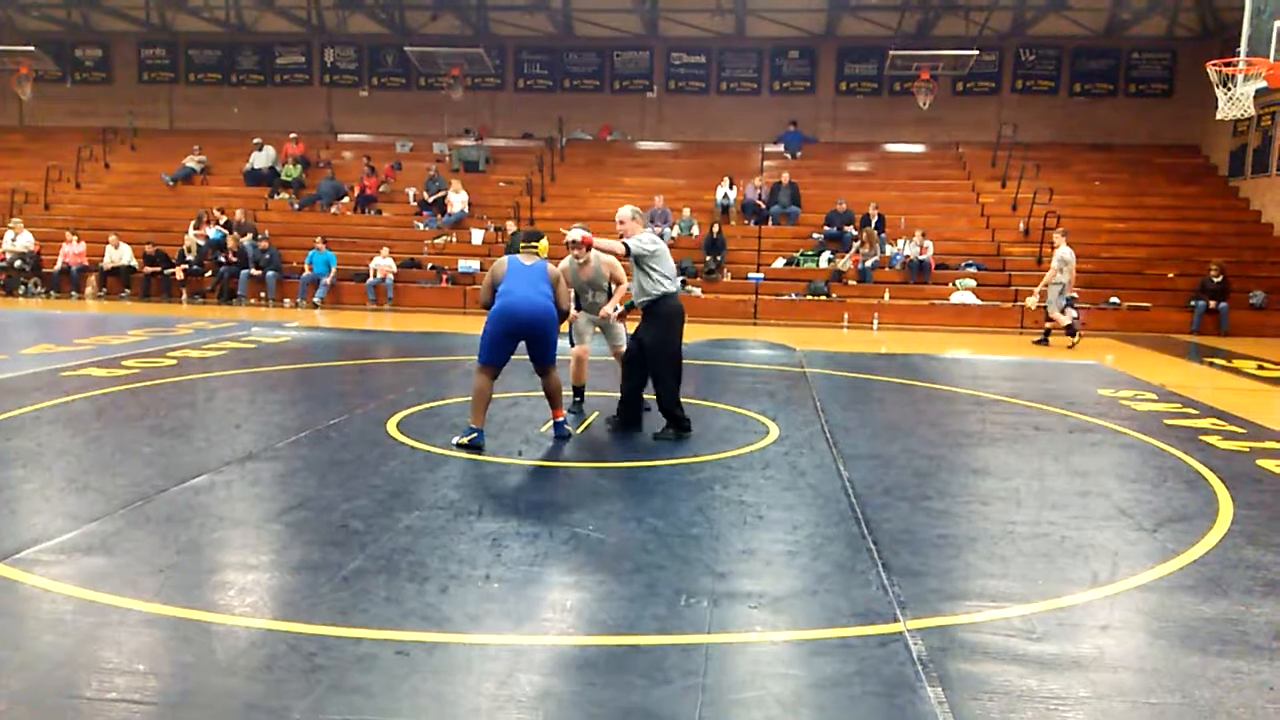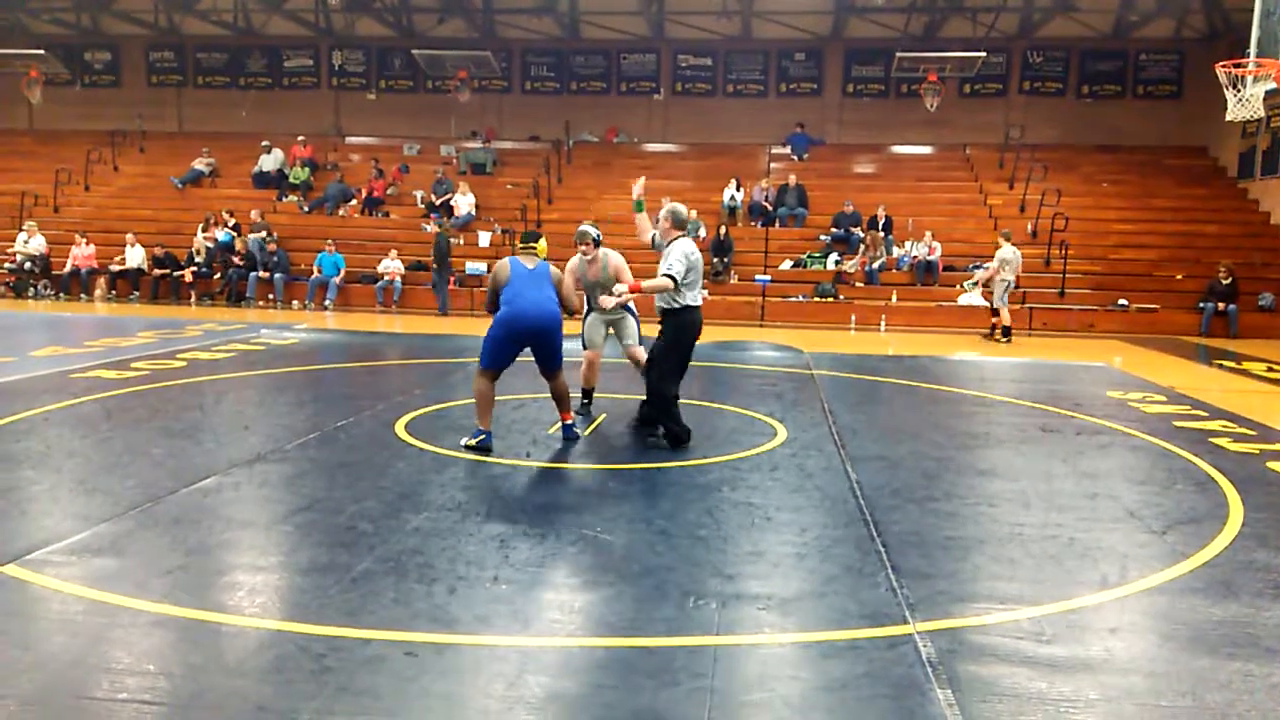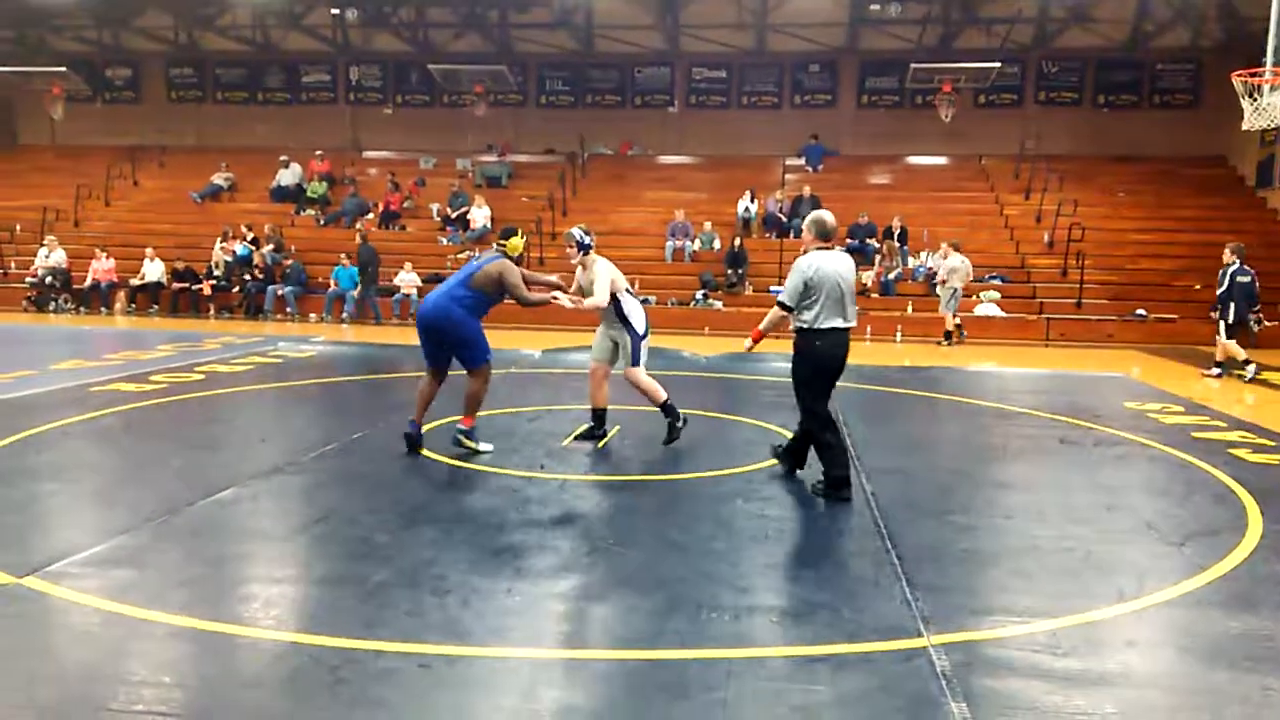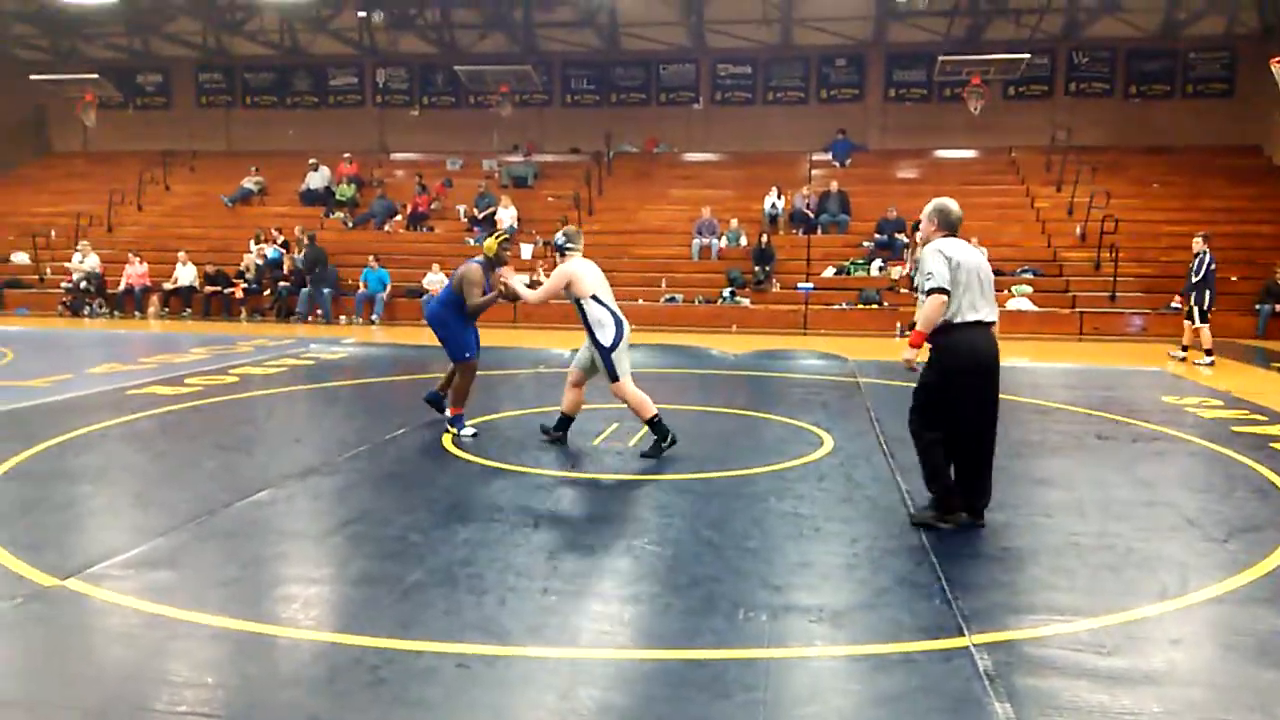
dt=1s
person 1, frame 1
left shoulder: (648, 240)
right shoulder: (639, 247)
left elbow: (618, 250)
left wrist: (585, 239)
right wrist: (627, 306)
left hip: (664, 312)
right hip: (654, 313)
left knee: (663, 370)
right knee: (632, 362)
left ankle: (679, 425)
right ankle: (628, 417)
person 1, frame 2
left shoulder: (680, 249)
right shoulder: (677, 244)
left elbow: (667, 283)
right elbow: (646, 235)
left wrist: (630, 288)
right wrist: (638, 203)
left hip: (680, 319)
right hip: (682, 318)
left knee: (660, 378)
right knee: (656, 370)
left ankle: (676, 435)
right ankle: (648, 420)
person 1, frame 3
left shoulder: (805, 264)
right shoulder: (847, 261)
left elbow: (783, 309)
left wrist: (755, 336)
left hip: (814, 343)
right hip: (840, 341)
left knee: (816, 412)
right knee: (816, 406)
left ankle: (837, 480)
right ankle: (794, 454)
person 1, frame 4
left shoulder: (935, 250)
right shoulder: (976, 254)
left elbow: (938, 298)
right elbow: (990, 307)
left wrist: (915, 340)
left hip: (953, 345)
right hip: (983, 344)
left knee: (927, 422)
right knee: (978, 430)
left ankle: (946, 504)
right ankle: (971, 506)
person 2, frame 1
left shoulder: (501, 263)
right shoulder: (551, 270)
left elbow: (485, 301)
right elbow: (564, 308)
right wrist: (554, 326)
left hip: (506, 314)
right hip: (543, 316)
left knee: (485, 373)
right knee: (547, 371)
left ankle: (475, 433)
right ankle: (560, 424)
person 2, frame 2
left shoulder: (503, 266)
right shoulder: (552, 271)
left elbow: (491, 305)
right elbow: (571, 307)
right wrist: (554, 299)
left hip: (510, 322)
right hip: (547, 321)
left knee: (485, 375)
right knee: (554, 376)
left ankle: (482, 434)
right ankle: (568, 426)
person 2, frame 3
left shoulder: (488, 255)
right shoulder: (505, 267)
left elbow: (520, 275)
right elbow: (523, 297)
left wrist: (549, 281)
right wrist: (549, 298)
left hip: (428, 311)
right hip: (453, 316)
left knee: (435, 374)
right knee: (480, 372)
left ankle: (414, 427)
right ankle: (466, 432)
person 2, frame 4
left shoulder: (497, 269)
right shoulder: (475, 271)
right elbow: (473, 307)
right wrist: (498, 293)
left hip: (458, 317)
right hip: (447, 316)
left knee: (465, 362)
right knee: (467, 366)
left ankle: (438, 394)
right ankle: (455, 420)
person 3, frame 1
left shoulder: (607, 260)
right shoulder: (565, 266)
left elbow: (623, 283)
left wrist: (611, 306)
right wrist: (568, 310)
left hip: (608, 311)
right hip: (582, 313)
left knee: (622, 353)
right knee: (579, 354)
right ankle: (577, 398)
person 3, frame 2
left shoulder: (614, 259)
right shoulder: (574, 264)
right elbow: (567, 295)
left wrist: (614, 299)
left hip: (622, 312)
right hip: (595, 313)
left knee: (636, 354)
right knee: (590, 357)
right ankle: (586, 400)
person 3, frame 3
left shoulder: (601, 267)
right shoulder: (580, 271)
left elbow: (600, 301)
right elbow: (575, 297)
left wrist: (572, 305)
left hip: (631, 323)
right hip: (609, 325)
left knee: (634, 374)
right knee: (596, 372)
left ankle: (675, 417)
right ankle: (597, 426)
person 3, frame 4
left shoulder: (566, 269)
right shoulder: (588, 266)
left elbow: (536, 299)
left wrist: (513, 283)
right wrist: (553, 283)
left hip: (609, 332)
right hip: (606, 331)
left knee: (623, 388)
right knee: (575, 380)
left ankle: (664, 436)
right ankle: (559, 430)
